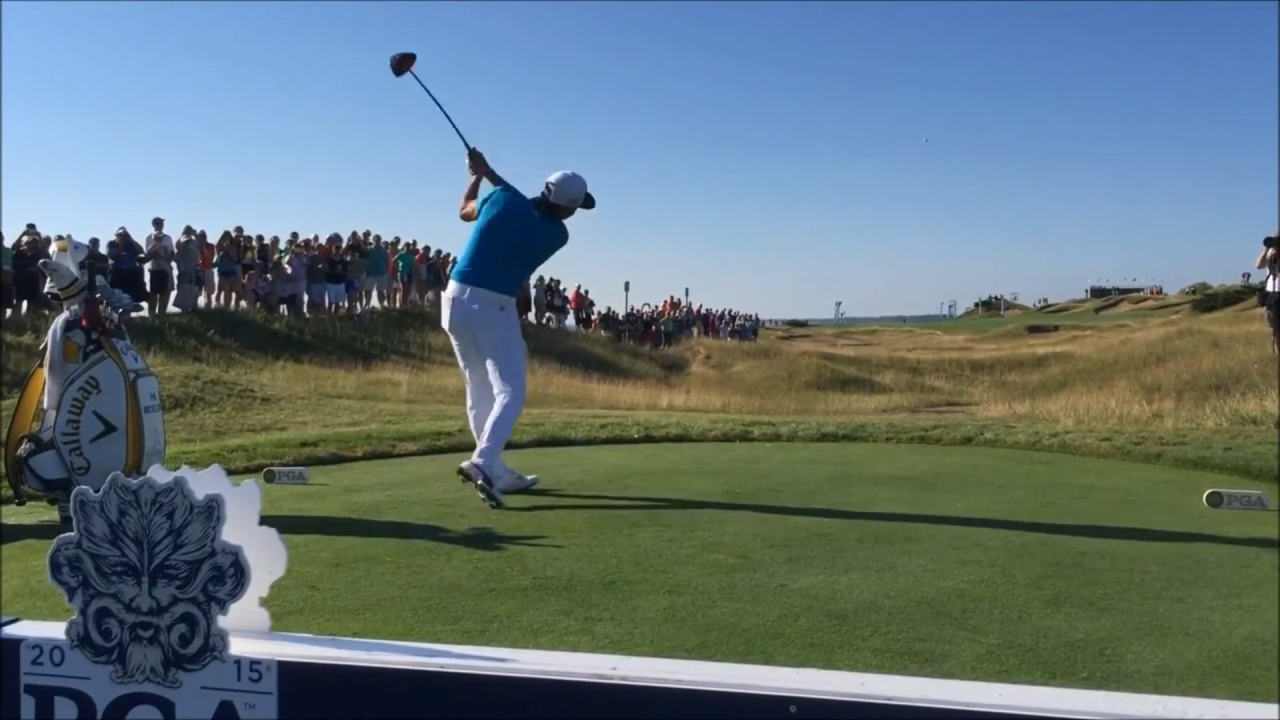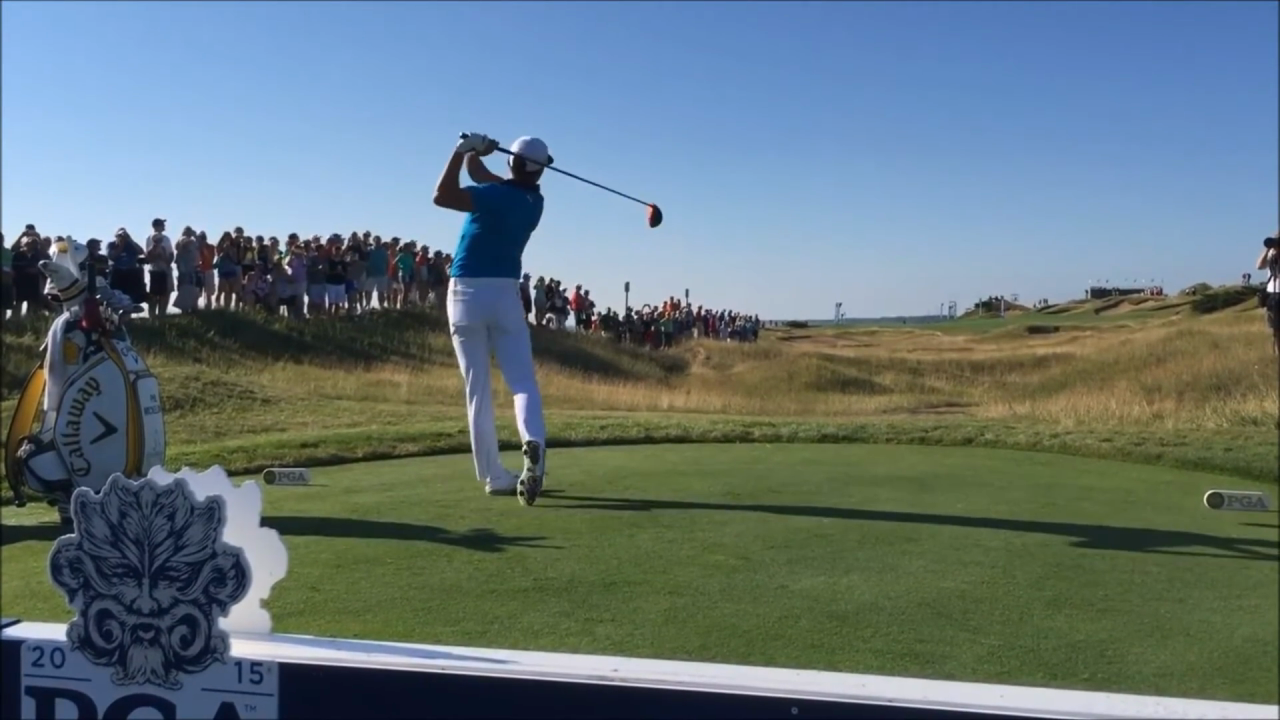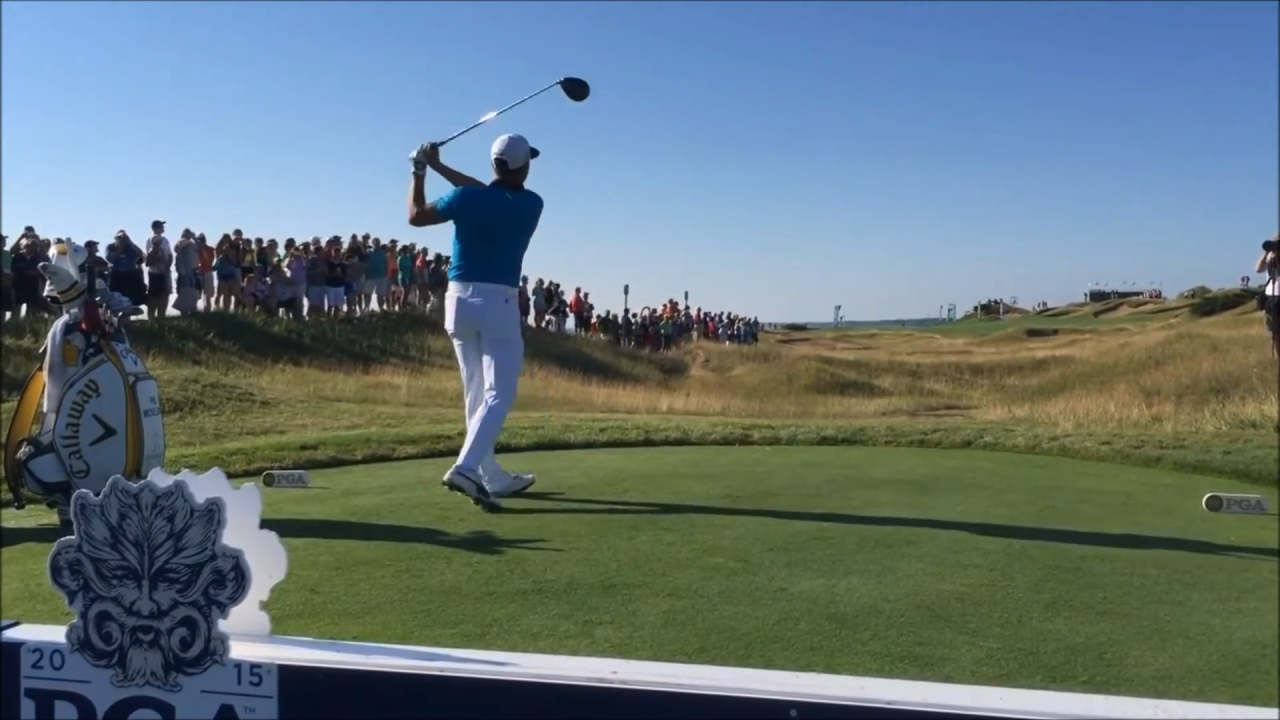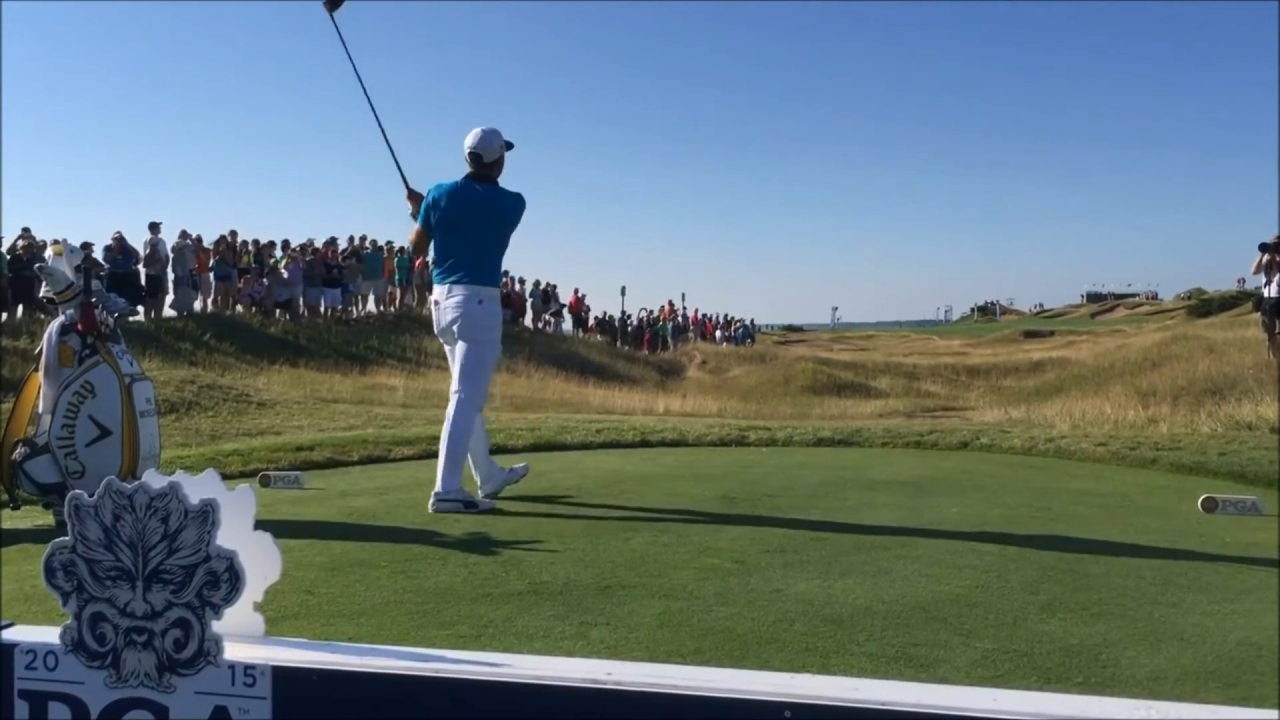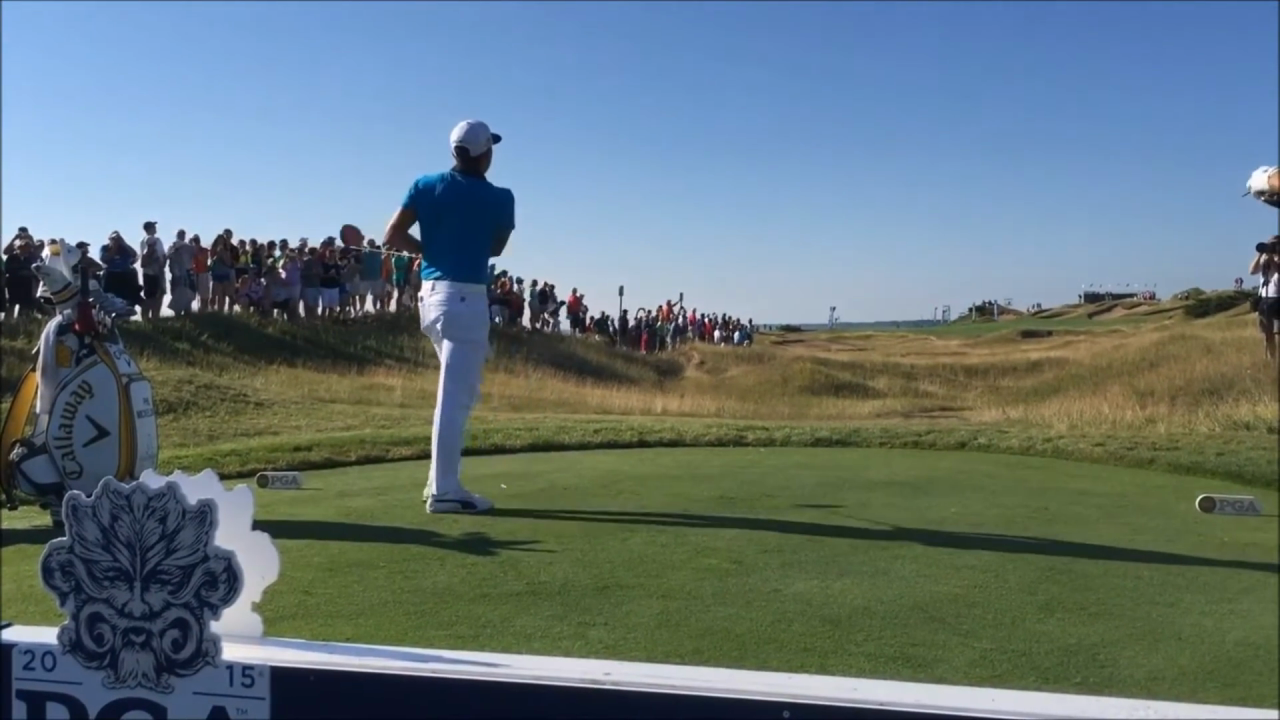
dt=0.4s
person 1, frame 1
left shoulder: (502, 199)
right shoulder: (556, 235)
left elbow: (467, 211)
left wrist: (478, 174)
right wrist: (485, 170)
left hip: (456, 299)
right hip: (495, 308)
left knee: (479, 391)
right knee: (511, 393)
left ankle: (494, 473)
right ankle: (481, 463)
person 1, frame 2
left shoulder: (496, 196)
right shoulder: (535, 201)
left elbow: (442, 196)
left wrist: (463, 151)
right wrist: (473, 155)
left hip: (464, 296)
right hip: (504, 296)
left knee: (478, 391)
right knee: (523, 383)
left ankle: (494, 475)
right ankle: (533, 442)
person 1, frame 3
left shoulder: (465, 198)
right shoulder: (532, 205)
left elbow: (416, 217)
left wrist: (419, 172)
right wrist: (440, 167)
left hip: (459, 300)
right hip: (499, 302)
left knee: (477, 394)
right knee: (498, 395)
left ankle: (492, 476)
right ankle: (465, 469)
person 1, frame 4
left shoulder: (438, 195)
right shoulder: (513, 203)
left elbow: (416, 249)
left hip: (443, 300)
right hip: (479, 302)
left knee: (469, 394)
right knee: (467, 397)
left ankle: (489, 476)
right ankle: (447, 491)
person 1, frame 5
left shoulder: (426, 186)
right shoulder: (499, 198)
left elbow: (392, 236)
left hip: (431, 296)
right hip: (465, 298)
left knee: (455, 393)
right knee: (456, 398)
left ankle: (442, 482)
right ankle: (444, 490)
